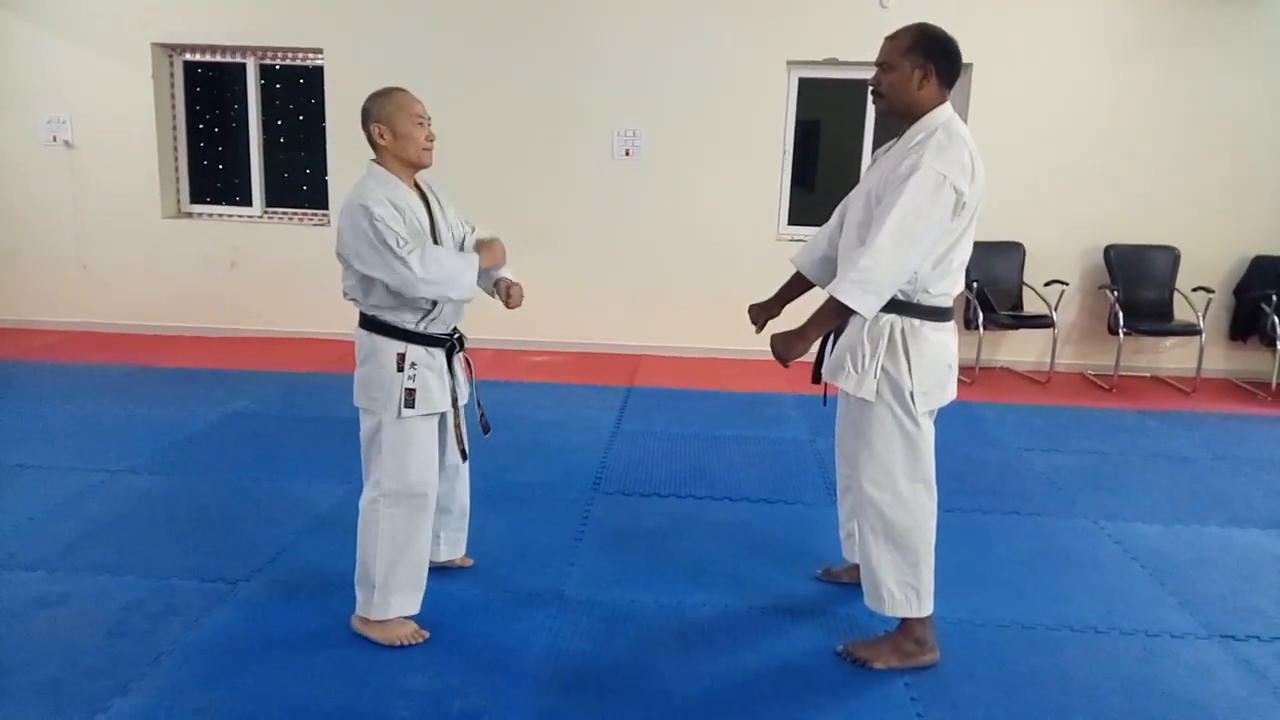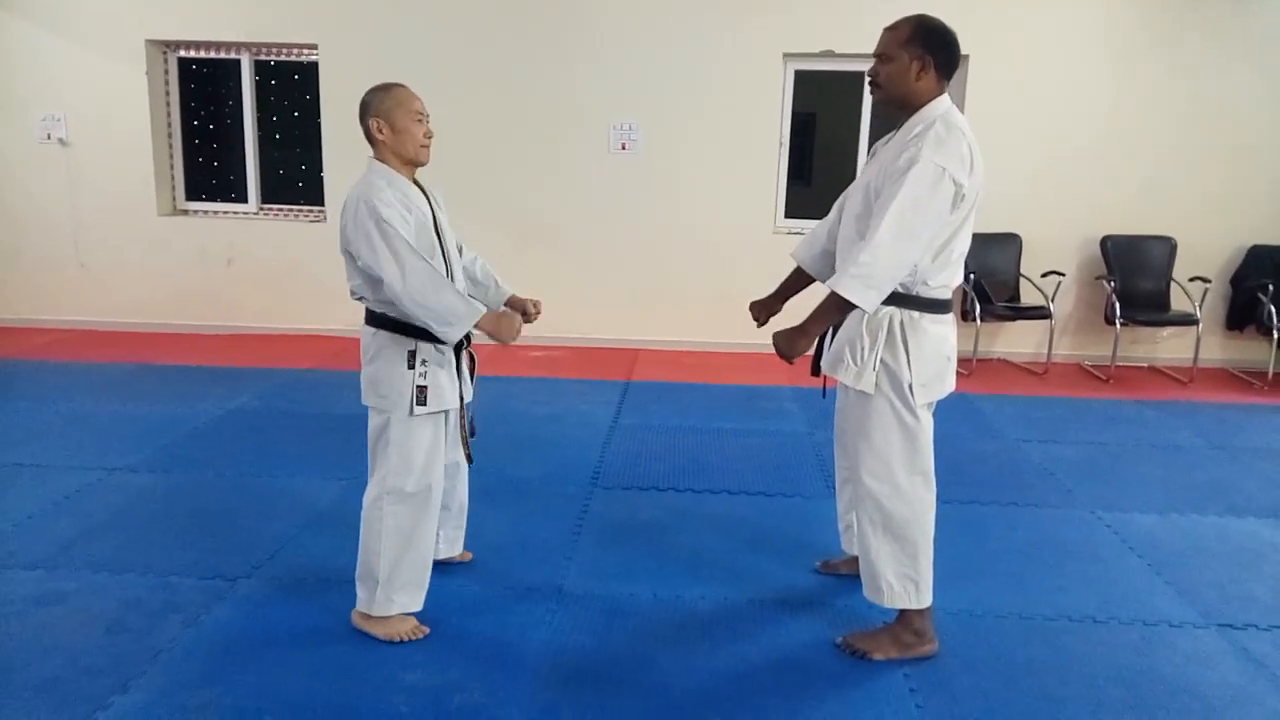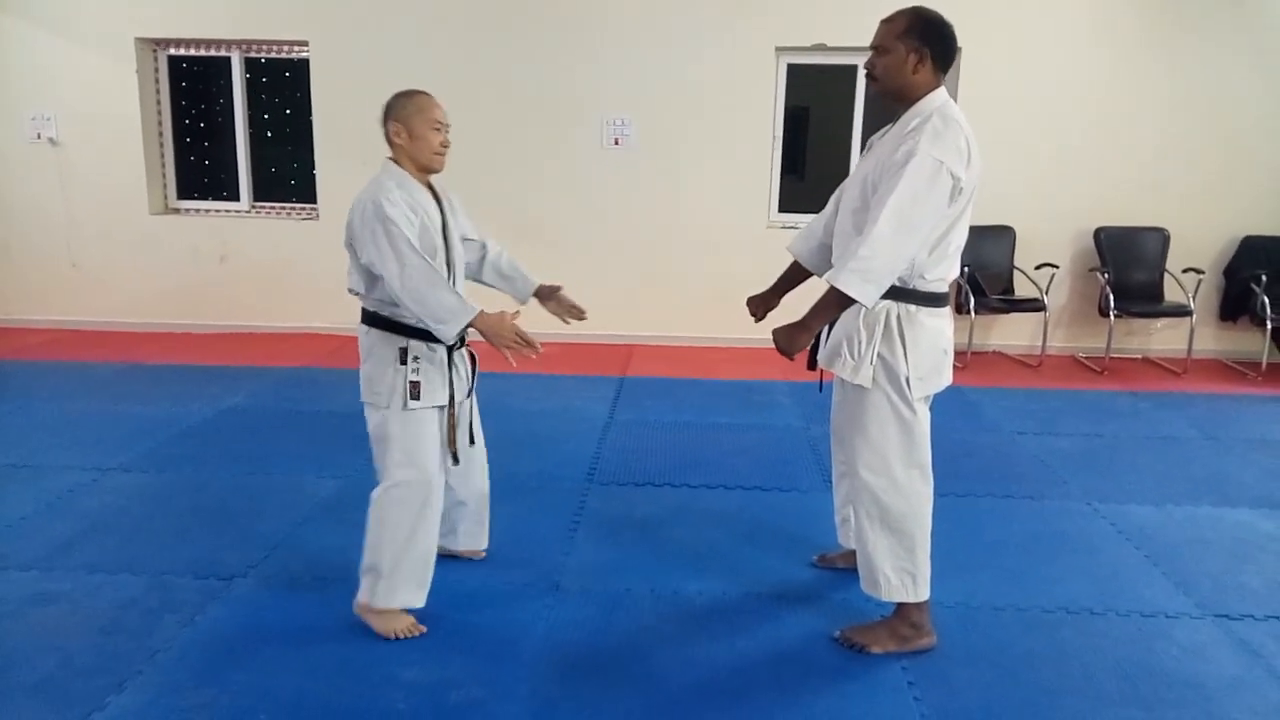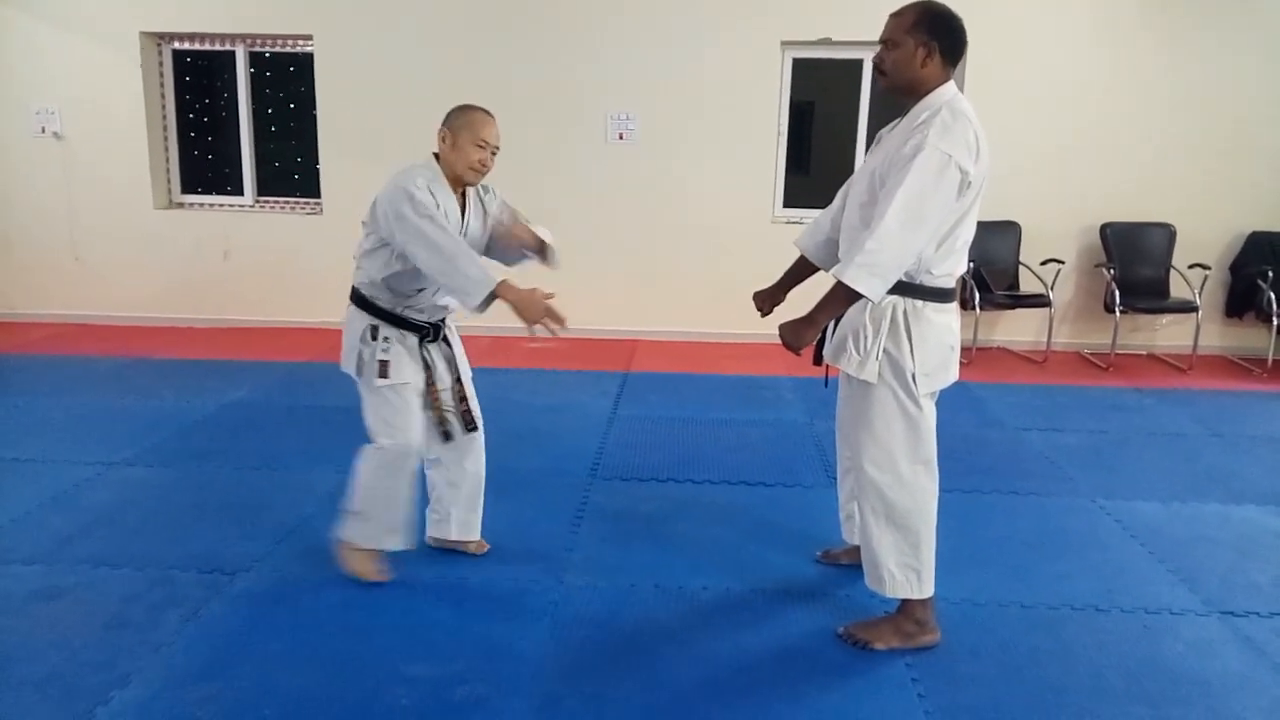
dt=0.4s
person 1, frame 1
left shoulder: (941, 153)
right shoulder: (906, 148)
left elbow: (883, 260)
right elbow: (839, 235)
left wrist: (804, 335)
right wrist: (776, 301)
left hip: (901, 341)
right hip: (875, 334)
left knee: (893, 479)
right knee: (862, 465)
left ankle: (915, 631)
right ankle: (868, 562)
person 1, frame 2
left shoulder: (939, 145)
right shoulder: (905, 139)
left elbow: (883, 254)
right elbow: (838, 228)
left wrist: (807, 330)
right wrist: (777, 297)
left hip: (899, 334)
right hip: (873, 327)
left knee: (892, 471)
right knee: (862, 457)
left ankle: (914, 622)
right ankle: (867, 552)
person 1, frame 3
left shoulder: (936, 138)
right shoulder: (899, 134)
left elbow: (882, 248)
right elbow: (835, 222)
left wrist: (807, 327)
right wrist: (774, 293)
left hip: (896, 327)
right hip: (869, 321)
left knee: (889, 465)
right knee: (857, 451)
left ankle: (912, 617)
right ankle: (864, 547)
person 1, frame 4
left shoulder: (945, 132)
right shoulder: (909, 128)
left elbow: (890, 243)
right elbow: (843, 217)
left wrist: (812, 322)
right wrist: (781, 288)
left hip: (902, 323)
right hip: (875, 316)
left knee: (894, 460)
right knee: (863, 446)
left ankle: (916, 614)
right ankle: (868, 543)
person 2, frame 1
left shoulder: (428, 195)
right shoulder: (368, 203)
left elbow: (469, 243)
right elbow: (412, 271)
left wrist: (500, 278)
right wrist: (480, 261)
left hip: (438, 352)
right hip: (397, 358)
left knee: (447, 463)
right knee: (400, 482)
left ankle: (438, 548)
right ankle: (377, 609)
person 2, frame 2
left shoulder: (421, 194)
right shoulder: (372, 199)
left elbow: (458, 260)
right elbow: (413, 281)
left wrist: (507, 299)
right wrist: (484, 320)
left hip: (439, 350)
right hip: (404, 355)
left knee: (447, 461)
right knee: (405, 480)
left ankle: (438, 544)
right ankle: (378, 605)
person 2, frame 3
left shoulder: (439, 198)
right shoulder: (382, 199)
left elbow: (478, 254)
right elbow: (411, 279)
left wrist: (539, 290)
right wrist: (484, 322)
left hip: (444, 347)
right hip: (397, 352)
left knee: (463, 452)
right knee: (412, 474)
left ankle: (455, 537)
right ankle: (382, 596)
person 2, frame 4
left shoulder: (480, 198)
right shoulder: (410, 190)
left elbow: (504, 243)
right elbow: (450, 255)
left wrist: (527, 239)
right wrist: (511, 295)
left hip: (434, 333)
right hip: (383, 332)
left knee: (461, 431)
right knee: (399, 440)
left ankle: (451, 528)
right ankle: (359, 538)
